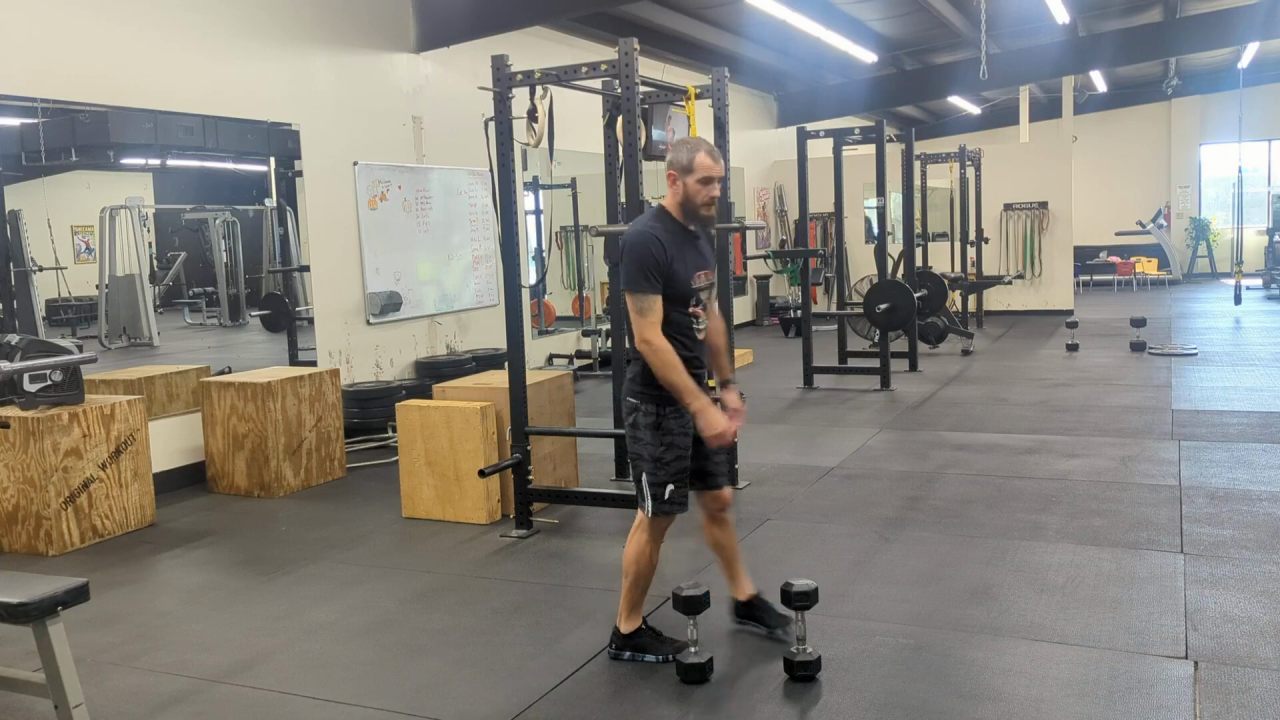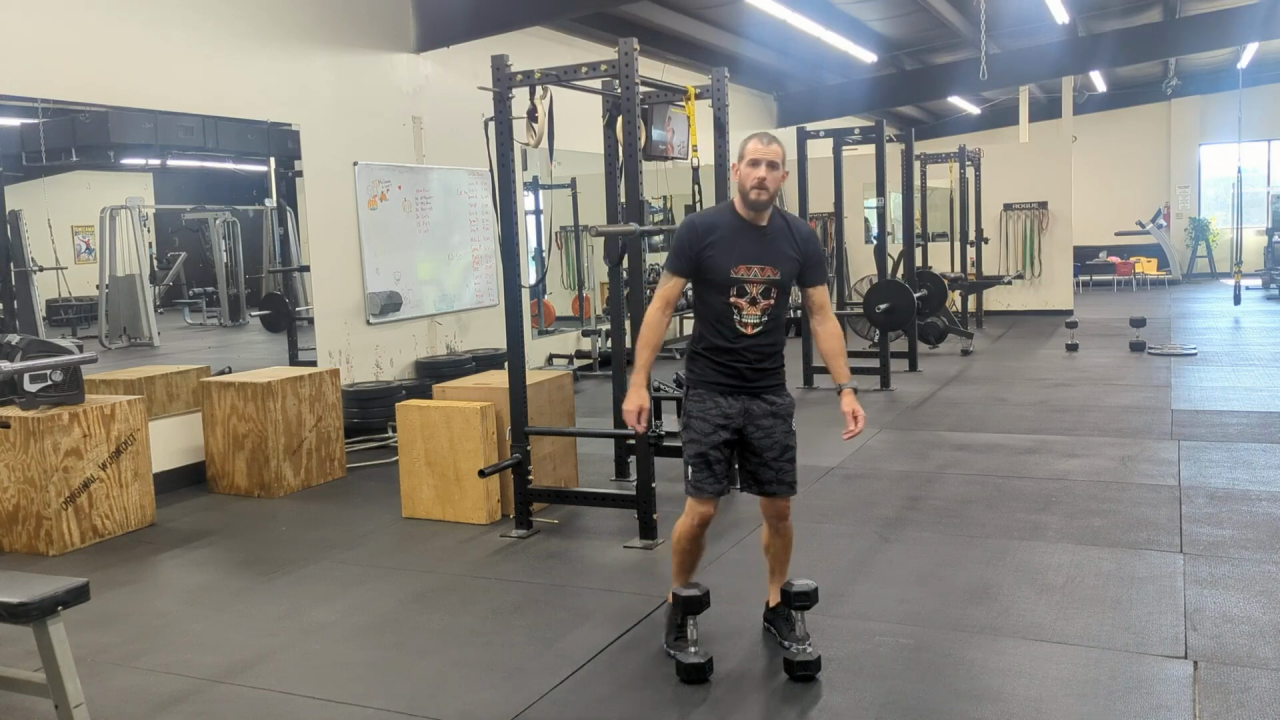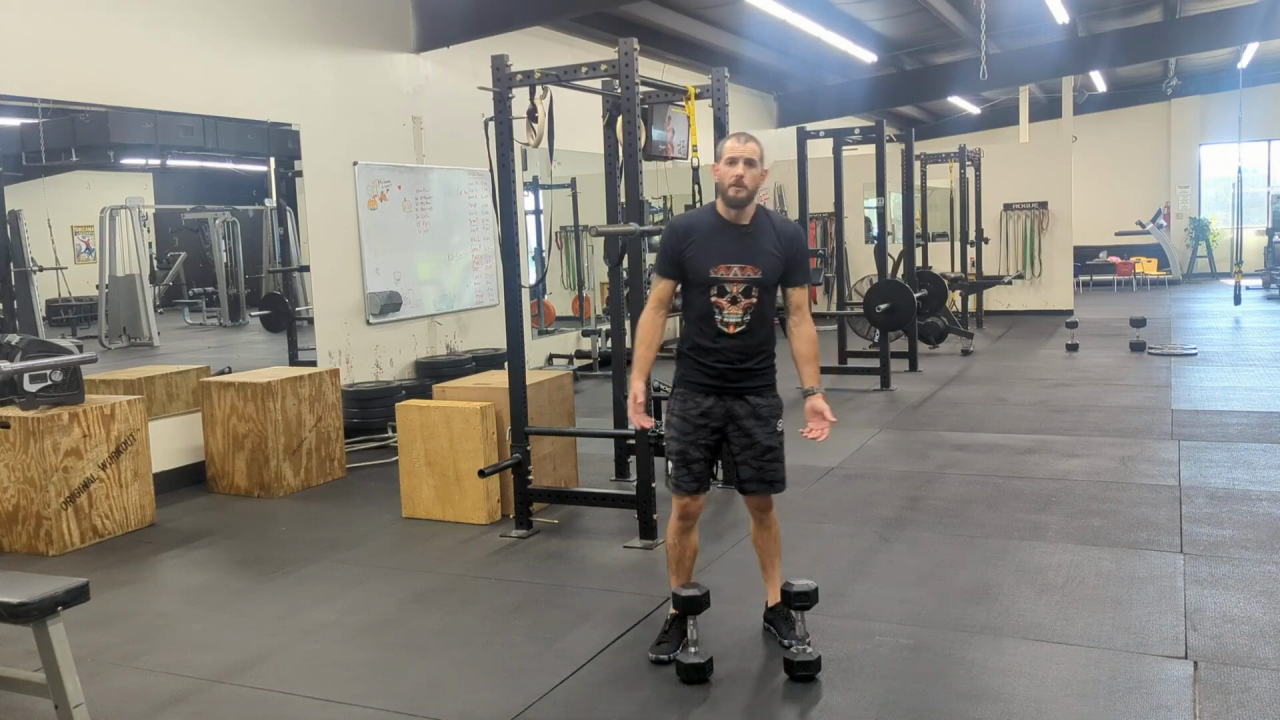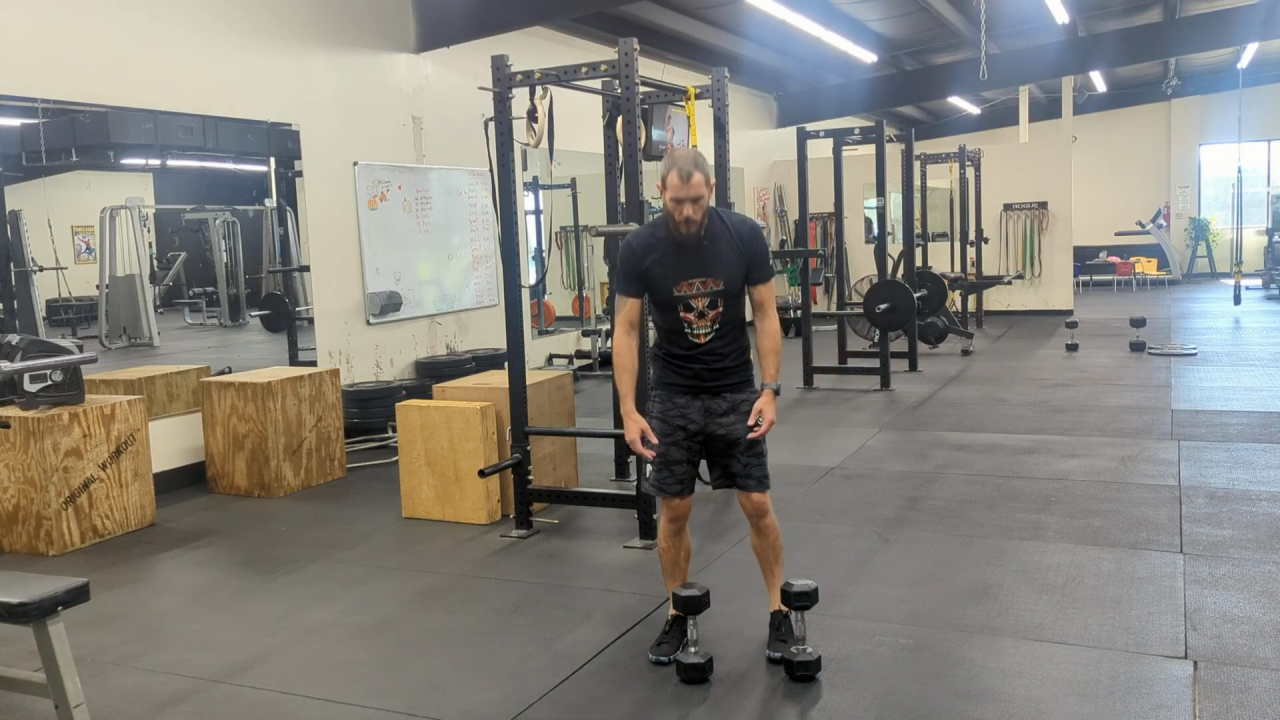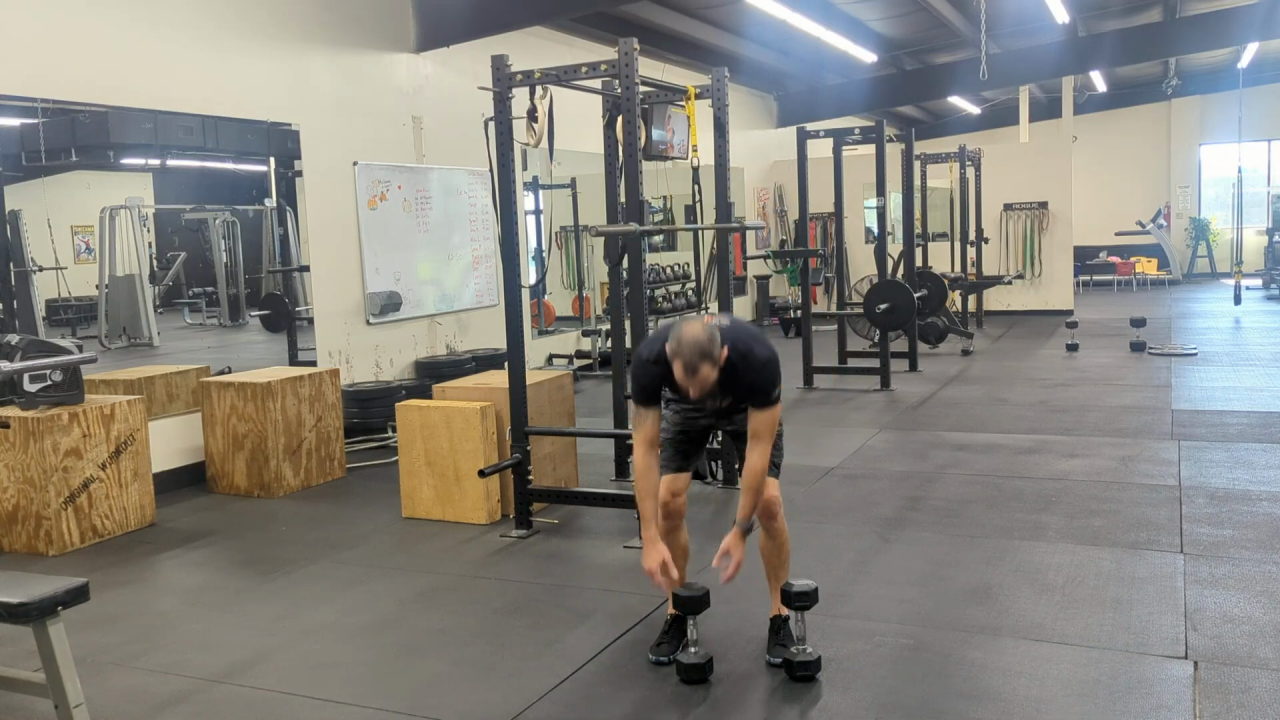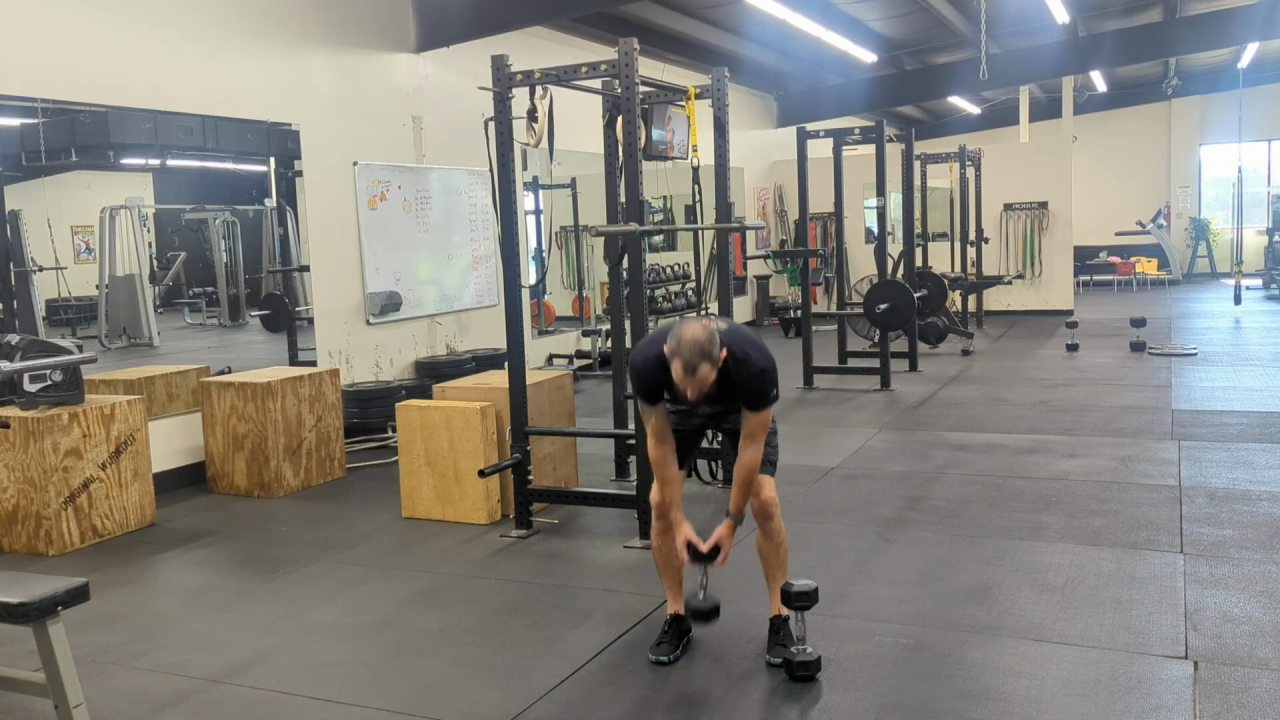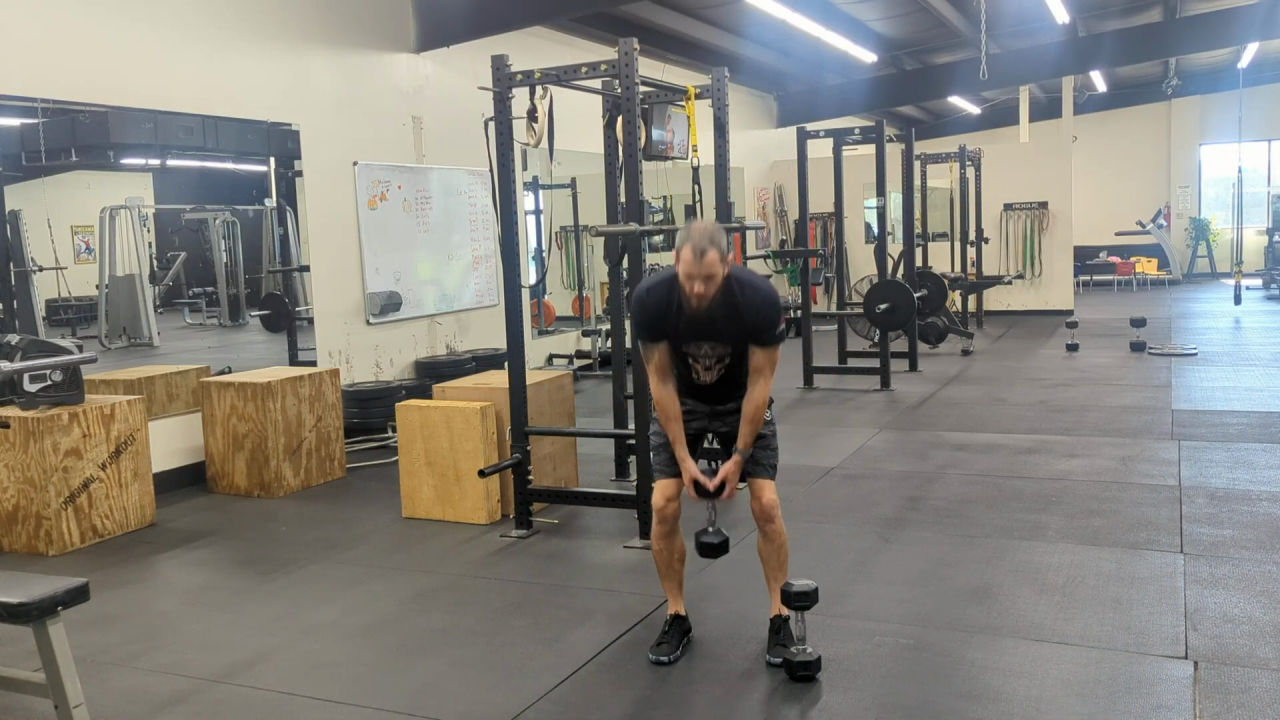
dt=0.5s
person 1, frame 1
left shoulder: (703, 235)
right shoulder: (646, 241)
right elbow: (651, 339)
left wrist: (727, 385)
right wrist: (700, 410)
left hip: (697, 396)
right hip: (659, 405)
left knee: (719, 501)
right knee: (656, 518)
left ankle: (745, 598)
right ankle: (628, 632)
person 1, frame 2
left shoulder: (800, 237)
right shoulder: (701, 229)
left elbow: (822, 316)
right elbow: (662, 306)
left wrist: (846, 388)
right wrist: (639, 383)
left hip: (769, 395)
right hip: (710, 391)
left knee: (778, 510)
right knee: (701, 510)
left ankle: (775, 606)
right ankle: (680, 604)
person 1, frame 3
left shoulder: (785, 236)
right shoulder: (684, 231)
left elbow: (799, 317)
right elbow: (656, 309)
left wrist: (813, 391)
right wrist: (638, 379)
left hip: (757, 394)
right hip: (694, 393)
left knee: (763, 504)
right knee: (685, 507)
left ankle: (775, 606)
right ankle: (678, 614)
person 1, frame 4
left shoulder: (744, 235)
right shoulder: (640, 247)
left elbow: (765, 314)
right elbow: (627, 329)
left wrist: (769, 389)
right wrist: (628, 408)
left hip: (735, 392)
right hip: (672, 396)
left knee: (757, 505)
right knee: (674, 511)
left ankle: (778, 611)
right ankle: (678, 615)
person 1, frame 5
left shoulder: (758, 358)
right shoulder: (649, 360)
left elbow: (759, 447)
right elbow: (645, 450)
left wrist: (740, 530)
right wrist: (651, 540)
left hip: (747, 406)
right hip: (682, 411)
left knee: (769, 501)
right knee: (669, 498)
left ankle: (779, 616)
right ankle: (677, 615)
person 1, frame 6
left shoulder: (755, 363)
right shoulder: (646, 360)
left elbow: (752, 444)
right elbow: (660, 442)
left wrist: (731, 522)
right wrist: (678, 520)
left hip: (742, 405)
right hip: (675, 407)
left knee: (764, 501)
right knee: (661, 501)
left ankle: (779, 616)
right ankle: (676, 616)
person 1, frame 7
left shoulder: (759, 297)
right shoulder: (651, 297)
left elbow: (760, 380)
right elbow: (660, 377)
left wrist: (735, 460)
right wrist: (684, 455)
left hip: (740, 404)
right hip: (683, 403)
left knee: (765, 506)
right knee: (664, 506)
left ankle: (780, 618)
right ankle: (676, 618)
